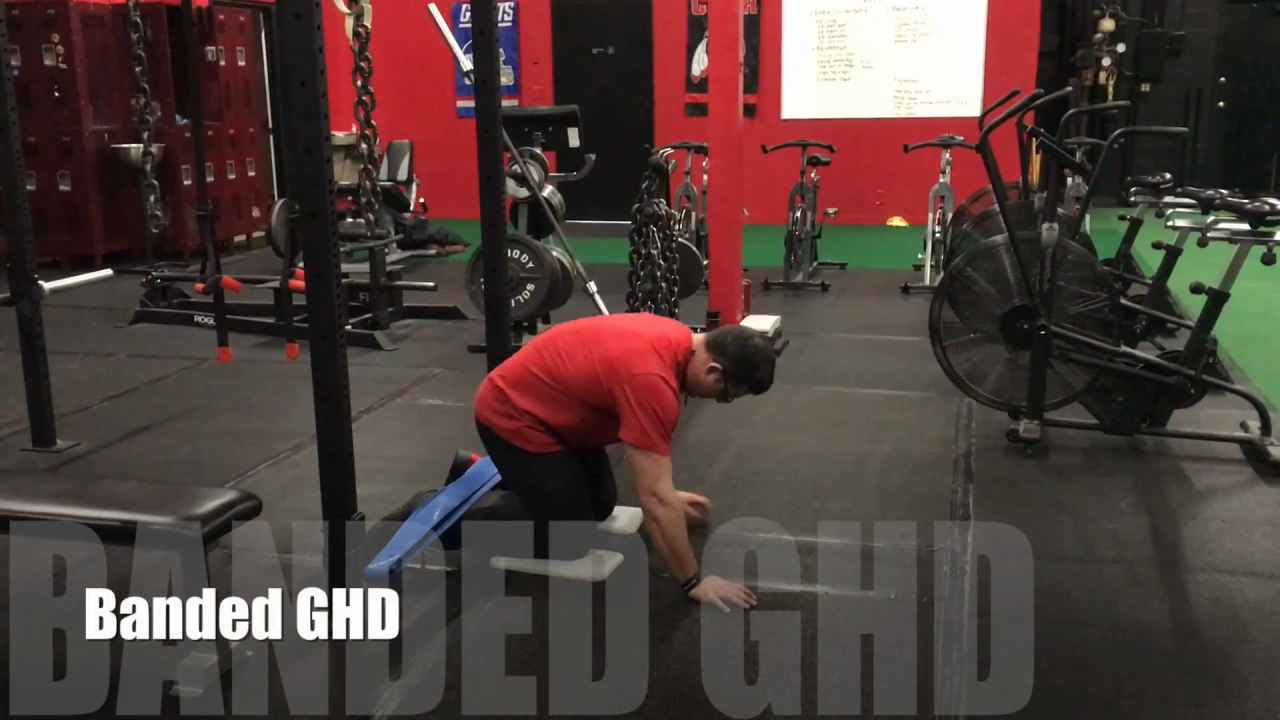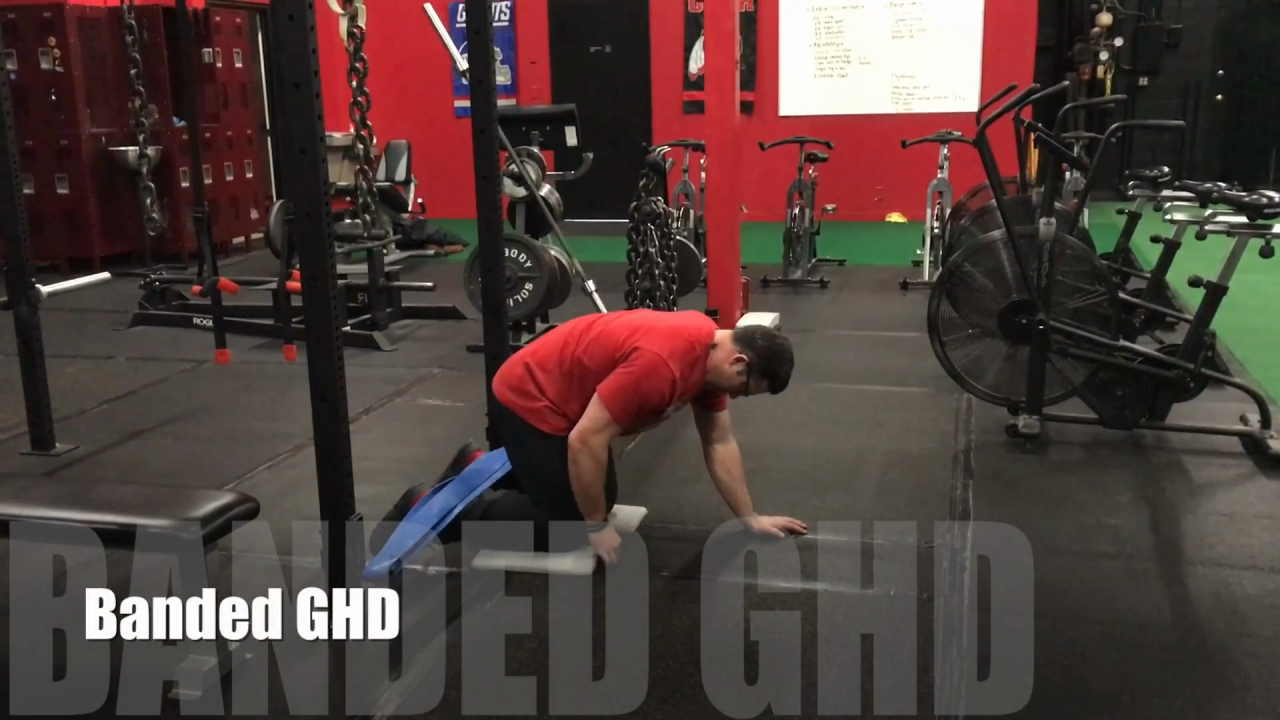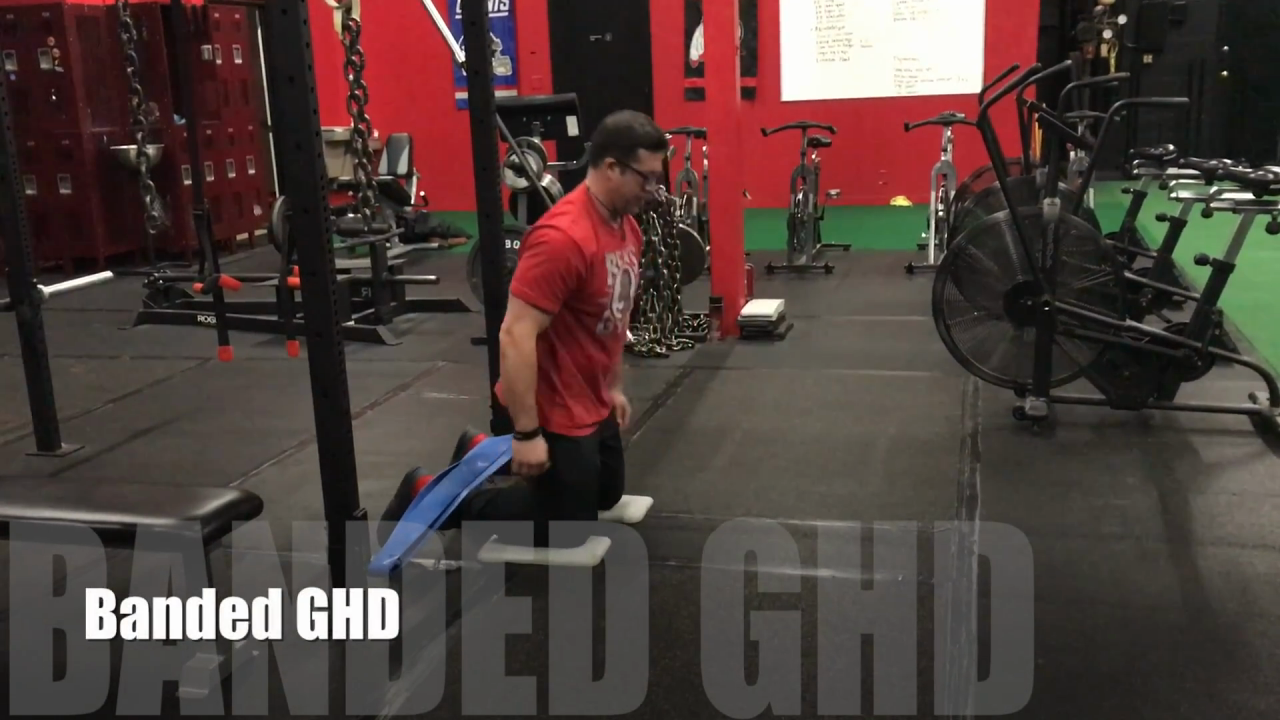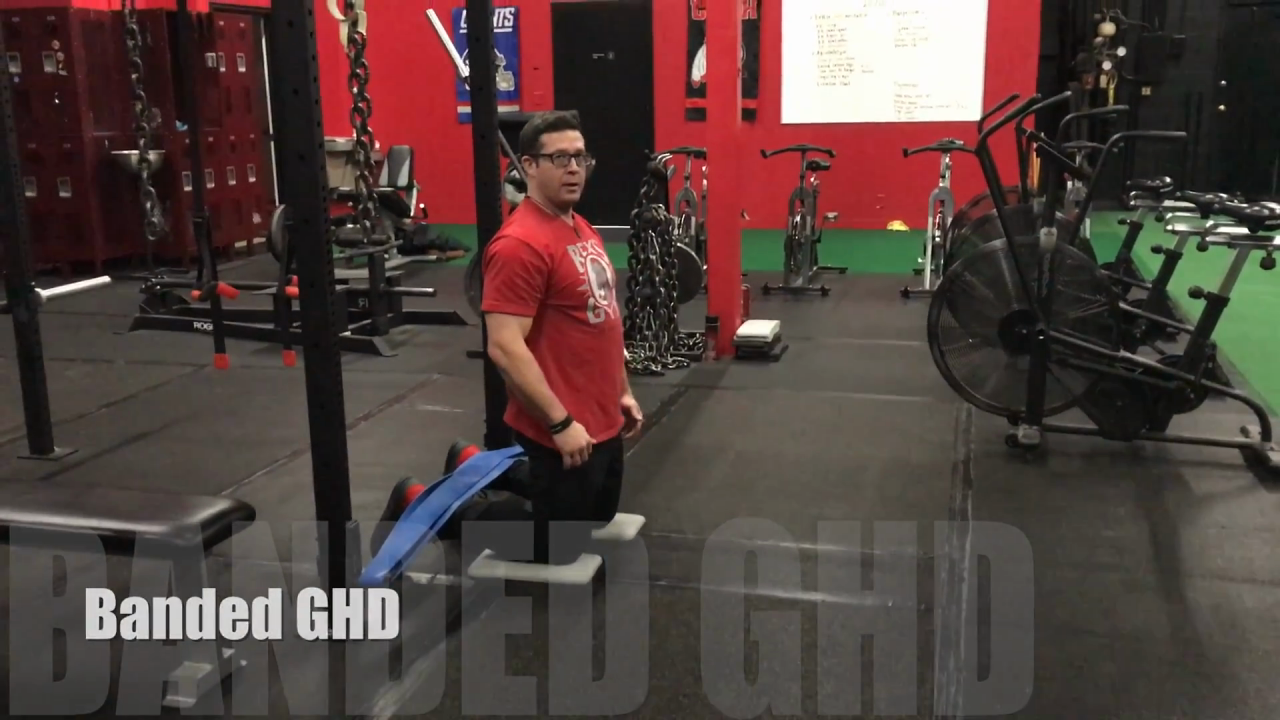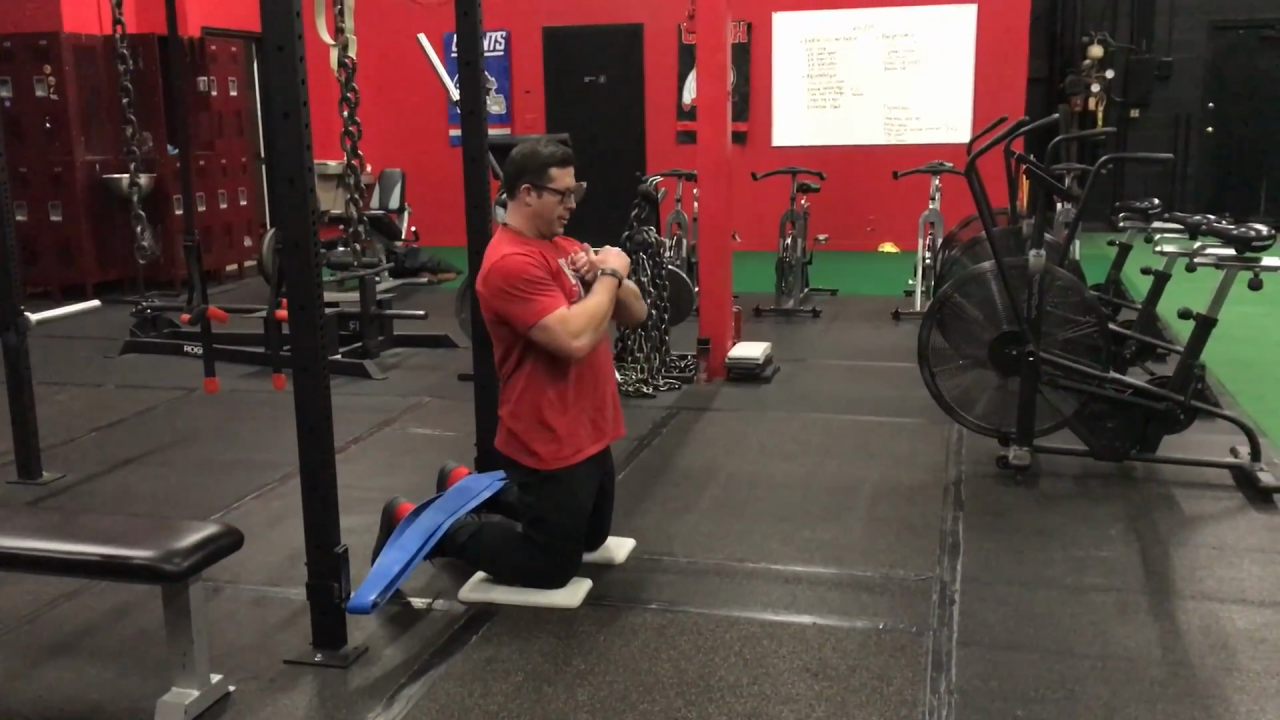
dt=1s
person 1, frame 1
left shoulder: (679, 342)
right shoulder: (651, 378)
right elbow: (656, 496)
left wrist: (673, 495)
right wrist: (694, 582)
left hip: (549, 404)
right hip: (514, 417)
left knee: (601, 507)
person 1, frame 2
left shoulder: (713, 351)
right shoulder: (661, 364)
left elbow: (720, 442)
right elbow: (584, 442)
left wrist: (751, 518)
right wrist: (596, 527)
left hip: (568, 395)
right hip: (529, 400)
left knee: (599, 500)
right knee: (566, 526)
person 1, frame 3
left shoulder: (625, 224)
right shoulder: (563, 238)
right elbow: (516, 335)
left wrist: (613, 387)
right wrist: (527, 434)
left hip: (590, 403)
right hip: (554, 412)
left knee: (607, 495)
right knee: (569, 531)
person 1, frame 4
left shoulder: (582, 229)
right shoulder: (520, 245)
right elbow: (505, 348)
left wrist: (623, 392)
right wrist: (560, 424)
left hip: (599, 418)
right hip: (563, 427)
left knee: (597, 516)
right knee: (559, 546)
person 1, frame 5
left shoulder: (564, 247)
right shoulder: (511, 264)
left elbow: (635, 312)
right elbow: (575, 338)
left wrist: (604, 276)
right wrist: (609, 275)
left hip: (588, 436)
right hip: (549, 447)
left knee: (590, 538)
right knee: (550, 568)
